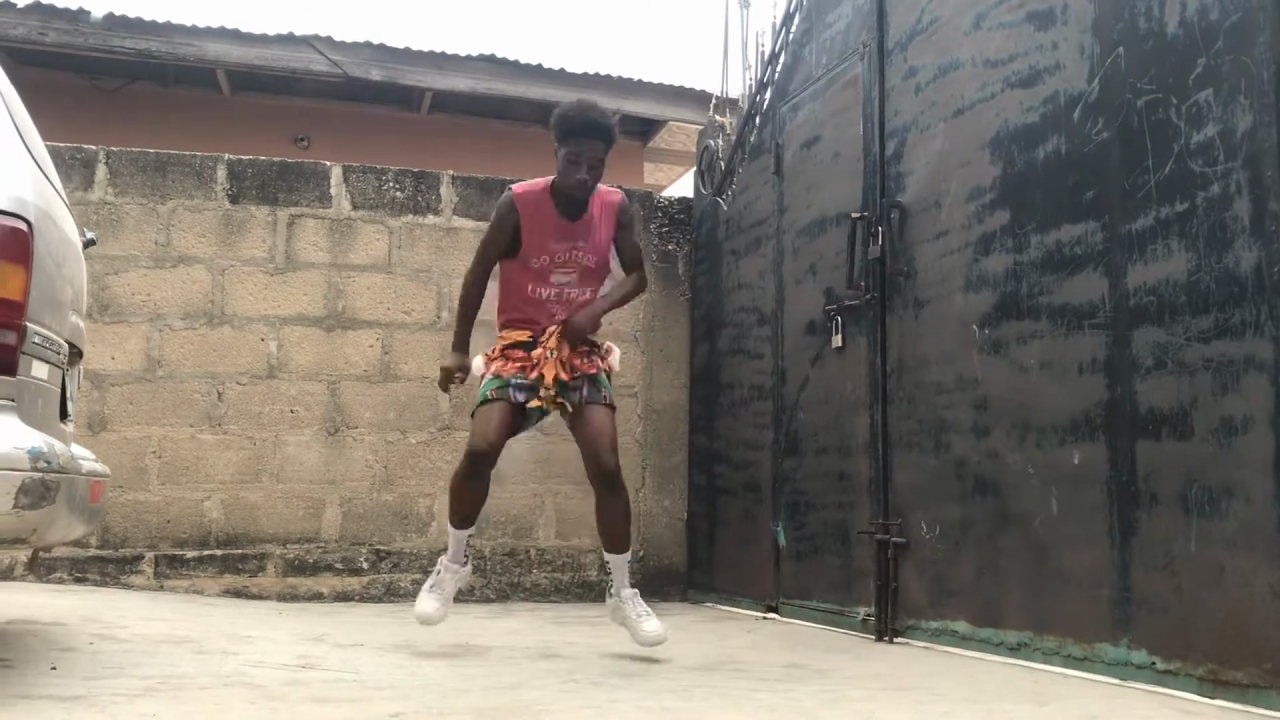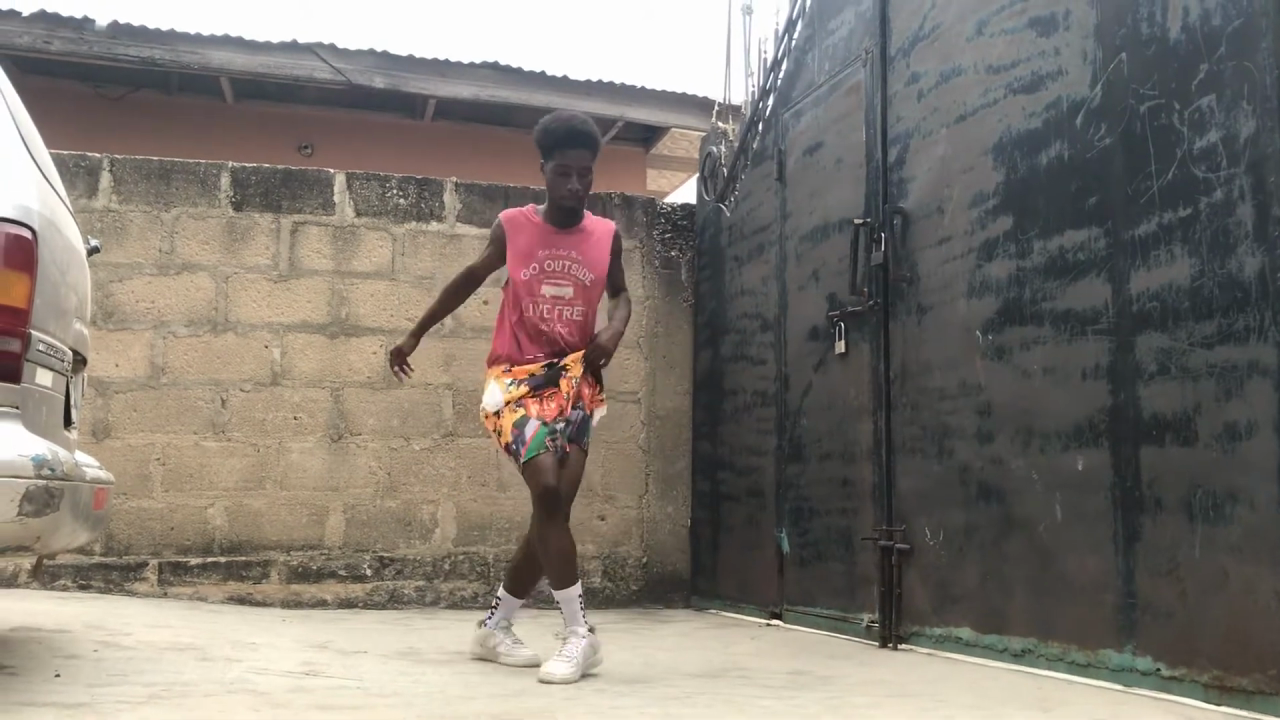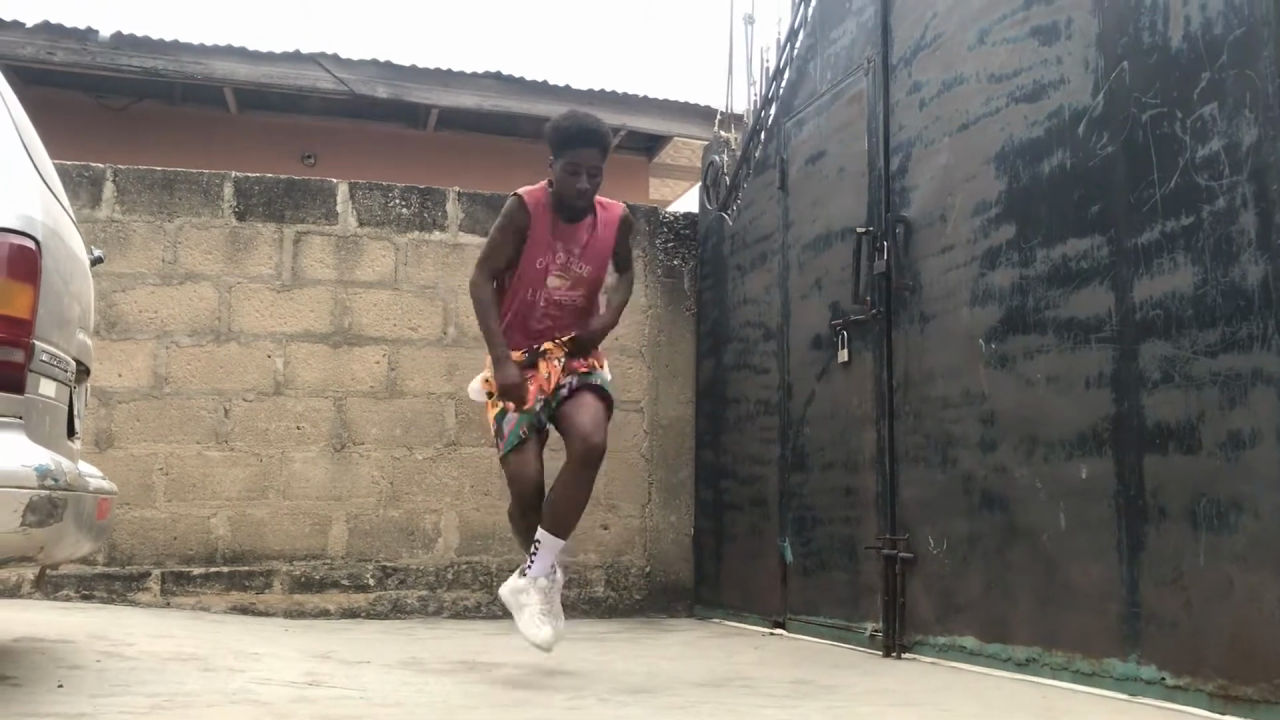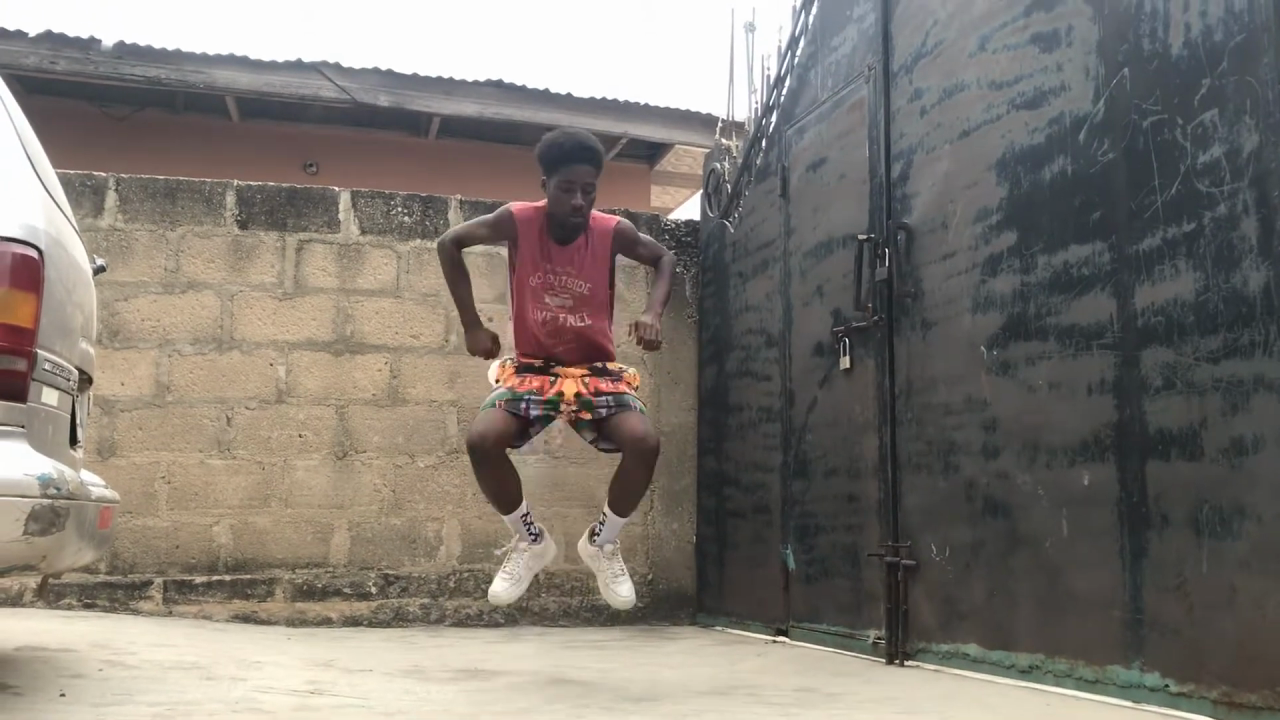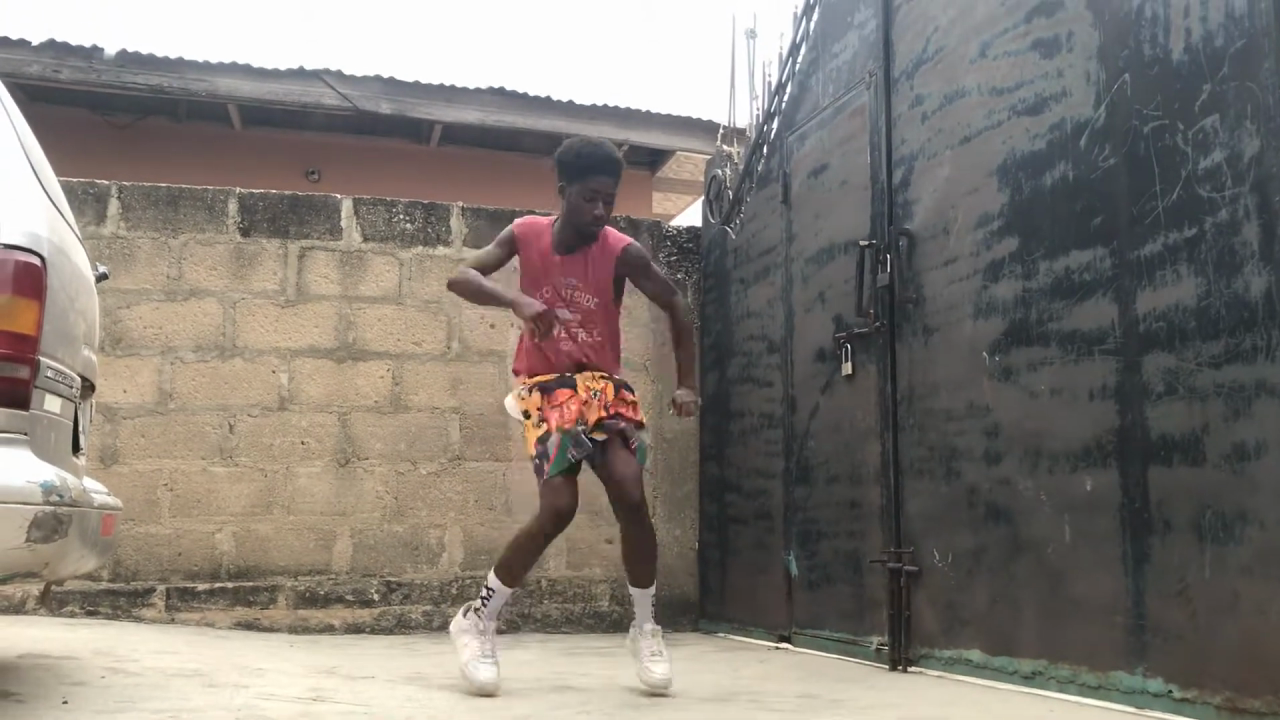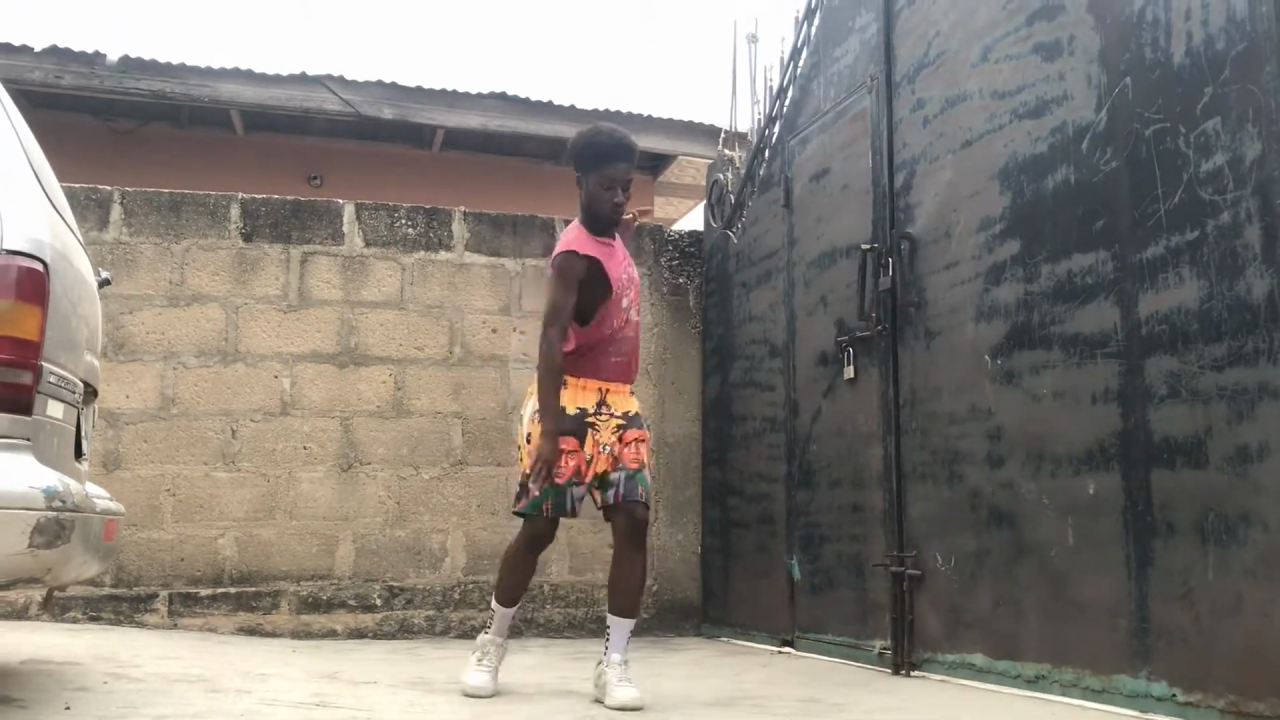
dt=0.3s
person 1, frame 1
left shoulder: (616, 208)
right shoulder: (518, 203)
left elbow: (638, 275)
right elbow: (479, 273)
left wrist: (599, 307)
right wrist: (458, 348)
left hip: (577, 354)
right hip: (518, 348)
left knee: (606, 467)
right knee: (479, 450)
left ankle: (622, 591)
right ankle: (454, 560)
person 1, frame 2
left shoulder: (606, 233)
right shoulder: (510, 226)
left elbow: (620, 295)
right elbow: (466, 281)
left wrist: (613, 332)
right wrist: (414, 336)
left hip: (575, 382)
right hip: (519, 379)
left knee: (554, 509)
right knee: (550, 490)
left ankle: (494, 624)
right ankle: (578, 630)
person 1, frame 3
left shoulder: (616, 217)
right shoulder: (523, 207)
left elbow: (624, 272)
right elbow: (483, 280)
left wrist: (607, 315)
right wrist: (499, 352)
left hip: (576, 360)
right hip: (520, 362)
left knee: (589, 443)
right knee: (523, 483)
left ankle: (540, 569)
right ankle: (535, 575)
person 1, frame 4
left shoulder: (612, 230)
right shoulder: (516, 221)
left elbow: (664, 259)
right elbow: (449, 245)
left wrist: (653, 313)
right wrist: (471, 325)
left hip: (595, 369)
right hip: (532, 367)
left knee: (645, 442)
right knee: (481, 439)
left ankle: (604, 540)
right ankle: (528, 537)
person 1, frame 5
left shoulder: (627, 252)
right shoulder: (525, 234)
left elbow: (676, 305)
right elbow: (461, 278)
left wrist: (686, 383)
right wrist: (516, 301)
left hip: (604, 389)
right hip: (544, 389)
left knee: (633, 500)
right knee: (556, 508)
left ankle: (644, 629)
right ankle: (478, 618)
person 1, frame 6
left shoulder: (611, 237)
right shoulder: (577, 251)
right elbow: (554, 335)
left wrist: (625, 238)
right wrist: (556, 426)
left hip: (620, 402)
right hip: (570, 402)
left knee: (634, 522)
right knee: (539, 528)
left ankle: (614, 662)
right ankle: (494, 641)
